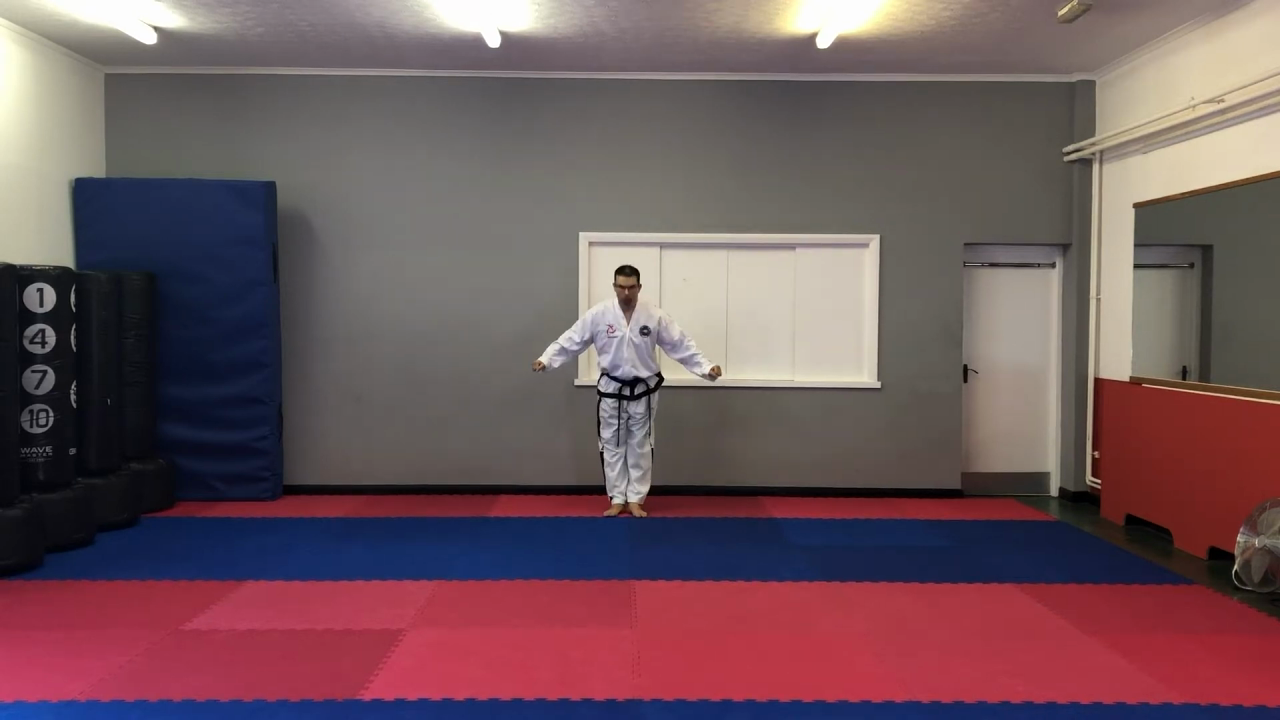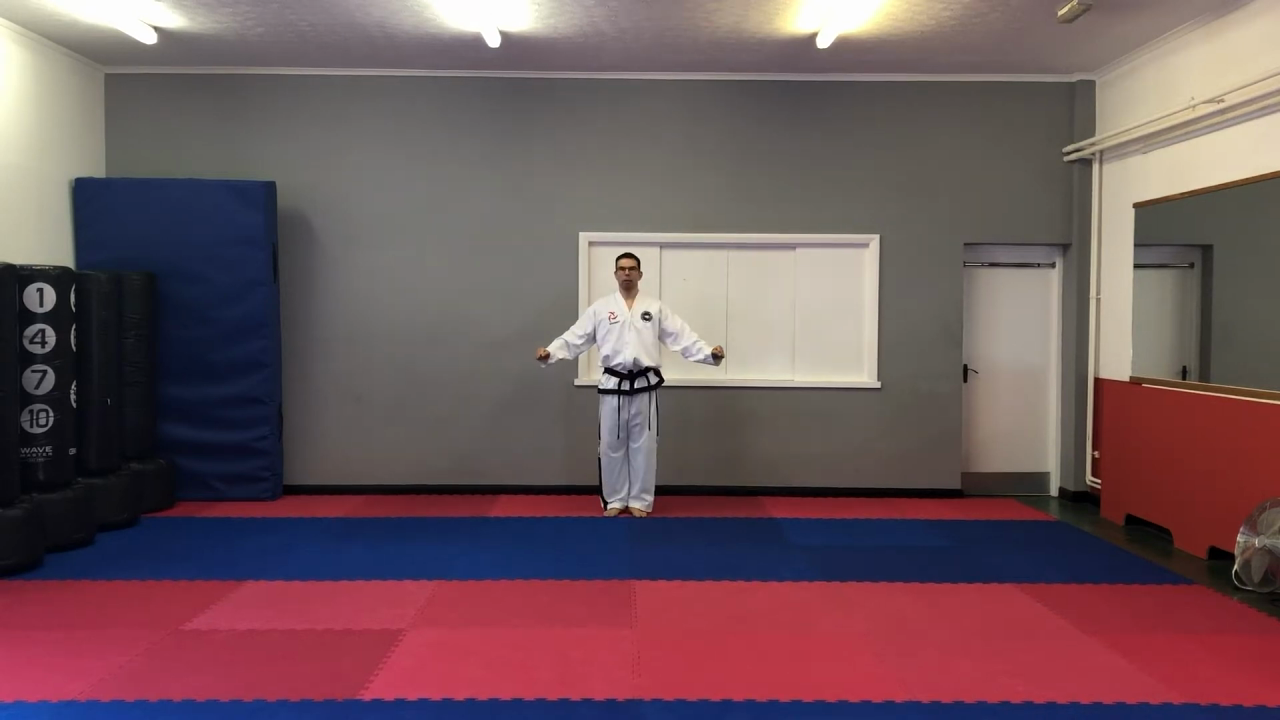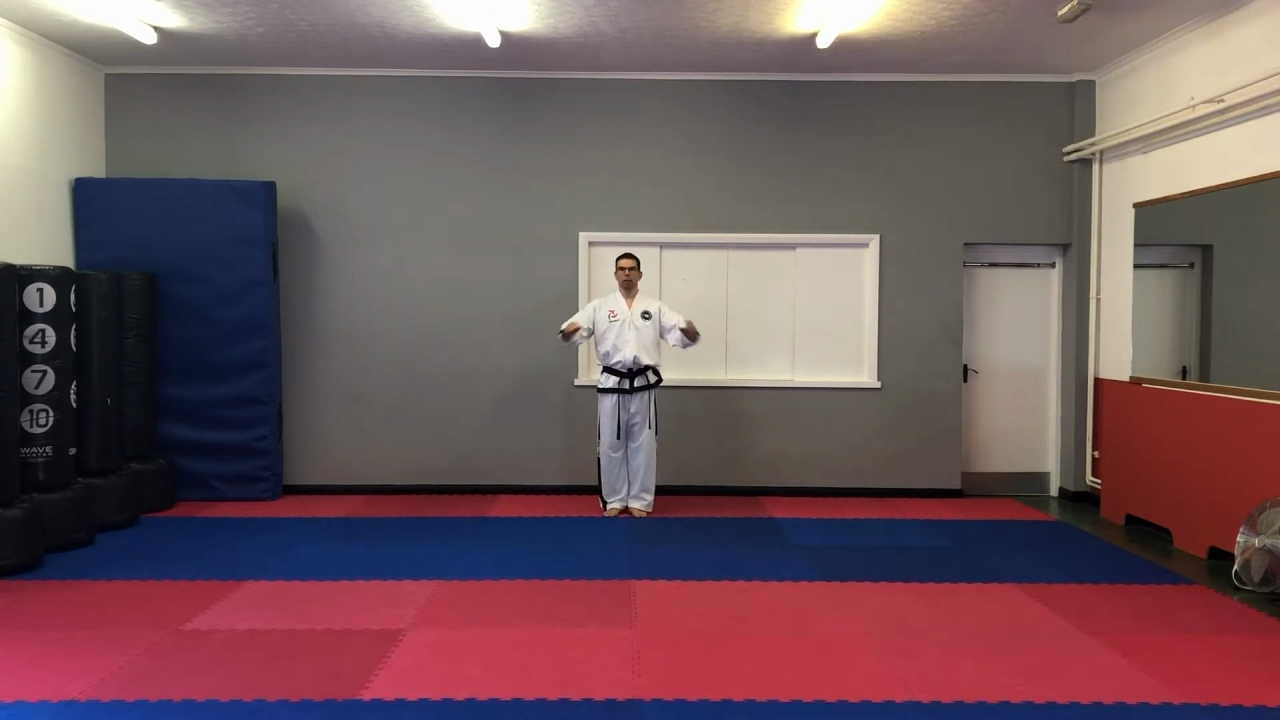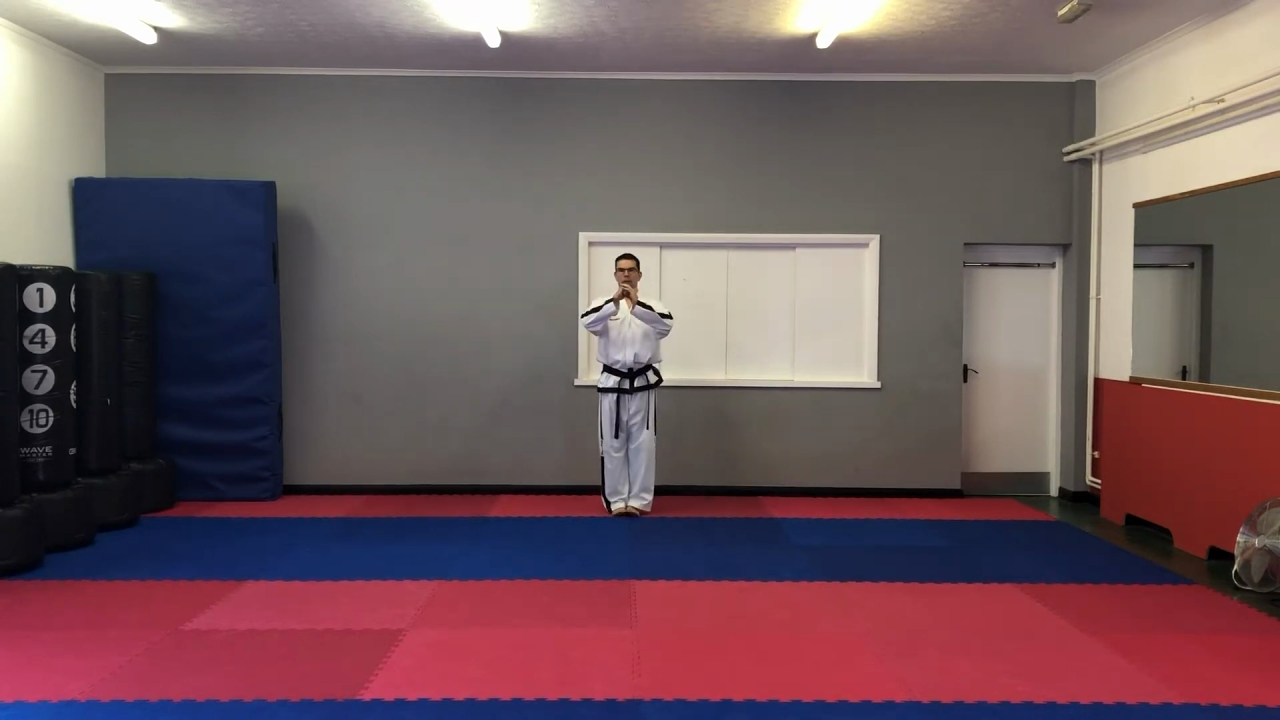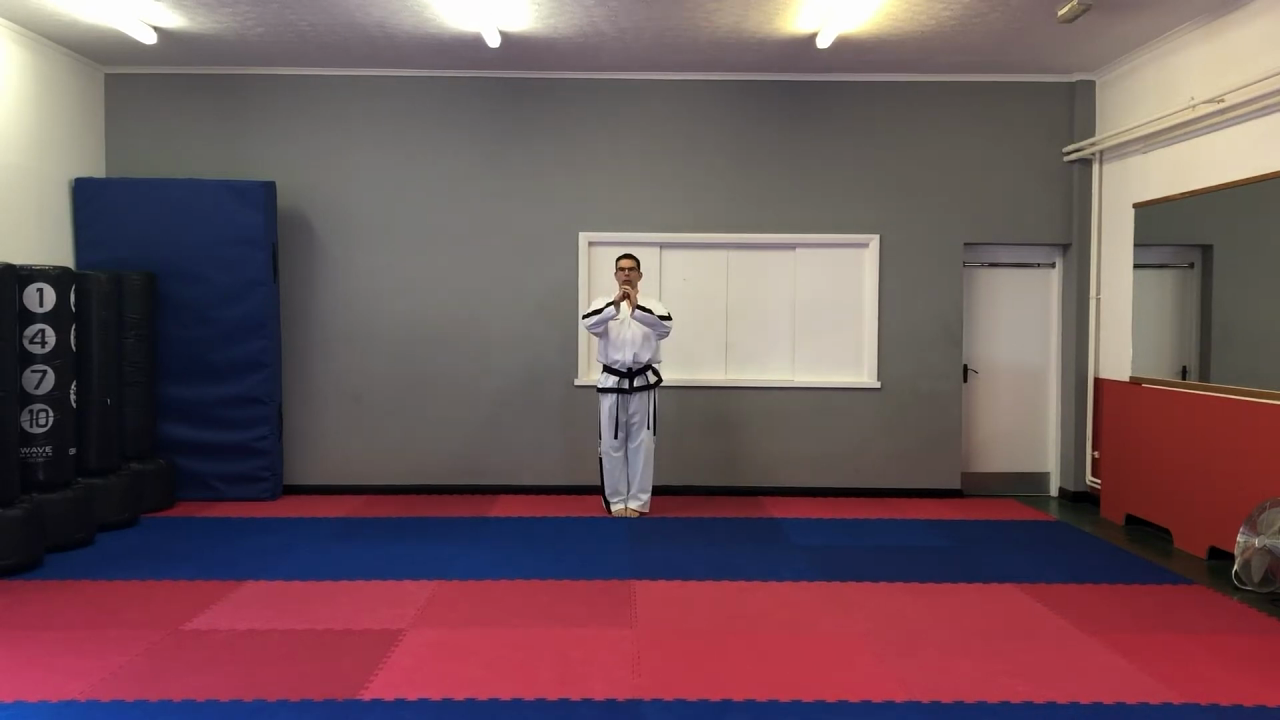
dt=0.5s
person 1, frame 1
left shoulder: (655, 316)
right shoulder: (598, 314)
left elbow: (681, 345)
right elbow: (570, 341)
left wrist: (706, 368)
right wrist: (545, 361)
left hip: (643, 388)
right hip: (611, 388)
left knee: (640, 445)
right knee: (612, 444)
left ankle: (635, 498)
right ankle: (617, 498)
person 1, frame 2
left shoulder: (655, 307)
right shoulder: (600, 308)
left elbow: (681, 337)
right elbow: (575, 338)
left wrist: (709, 353)
right wrist: (550, 352)
left hip: (644, 386)
right hip: (612, 385)
left knee: (643, 445)
right knee: (611, 445)
left ankle: (639, 501)
right ankle: (614, 500)
person 1, frame 3
left shoulder: (654, 306)
right shoulder: (600, 306)
left elbow: (675, 334)
right elbow: (576, 329)
left wrist: (689, 333)
right wrist: (570, 332)
left hip: (643, 384)
right hip: (611, 383)
left knee: (642, 444)
right knee: (611, 444)
left ankle: (640, 500)
right ankle: (613, 500)
person 1, frame 4
left shoulder: (650, 304)
right shoulder: (604, 303)
left elbow: (665, 326)
right elbow: (589, 322)
left wrist: (636, 304)
right wrist: (614, 302)
left hip: (643, 382)
right hip: (612, 382)
left knee: (643, 443)
right knee: (613, 444)
left ankle: (639, 500)
right ankle: (617, 500)
person 1, frame 5
left shoulder: (651, 305)
right shoulder: (603, 303)
left elbow: (664, 328)
right elbow: (590, 324)
left wrist: (636, 307)
right wrist: (615, 304)
left hip: (643, 382)
right hip: (612, 382)
left knee: (641, 443)
right knee: (612, 444)
left ankle: (637, 501)
right ankle: (616, 500)
